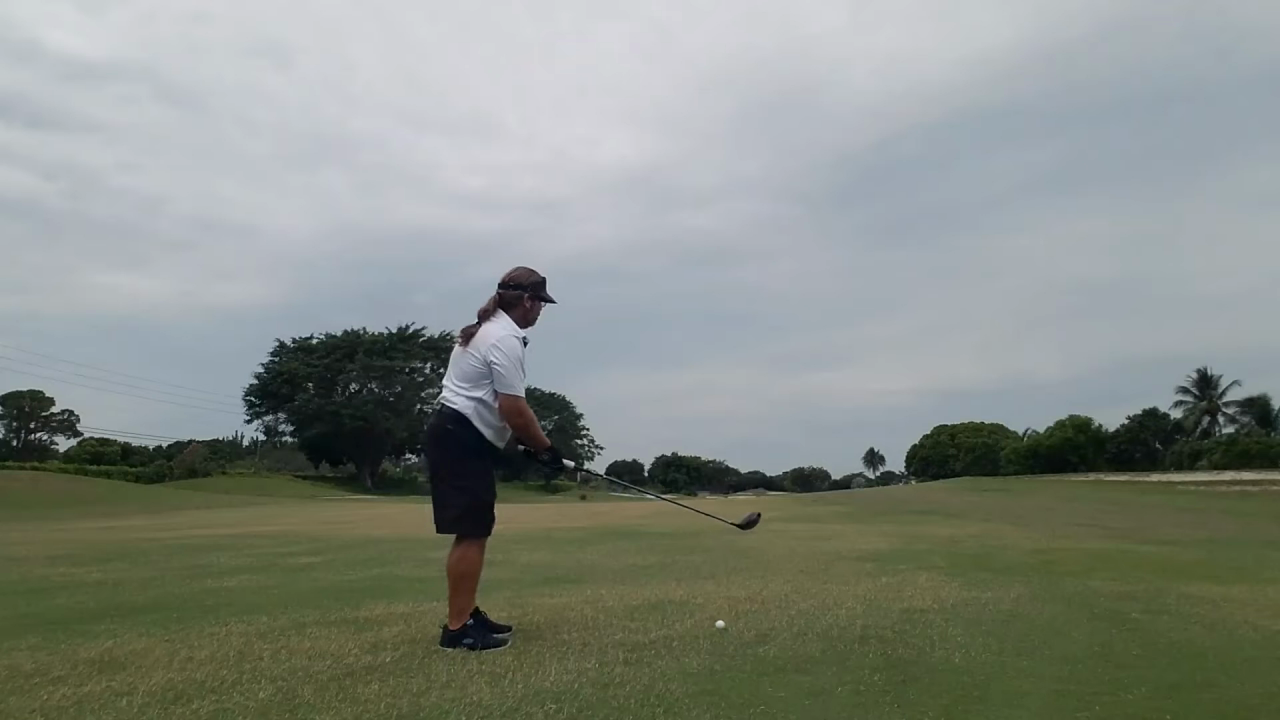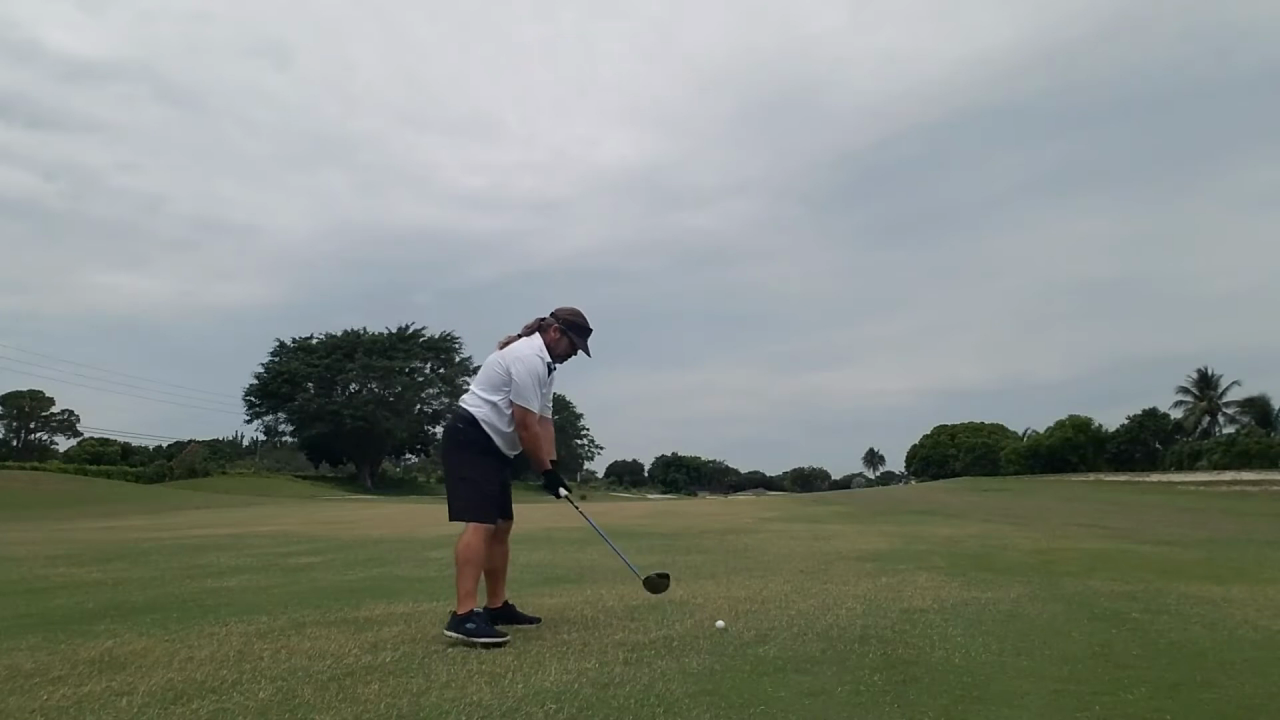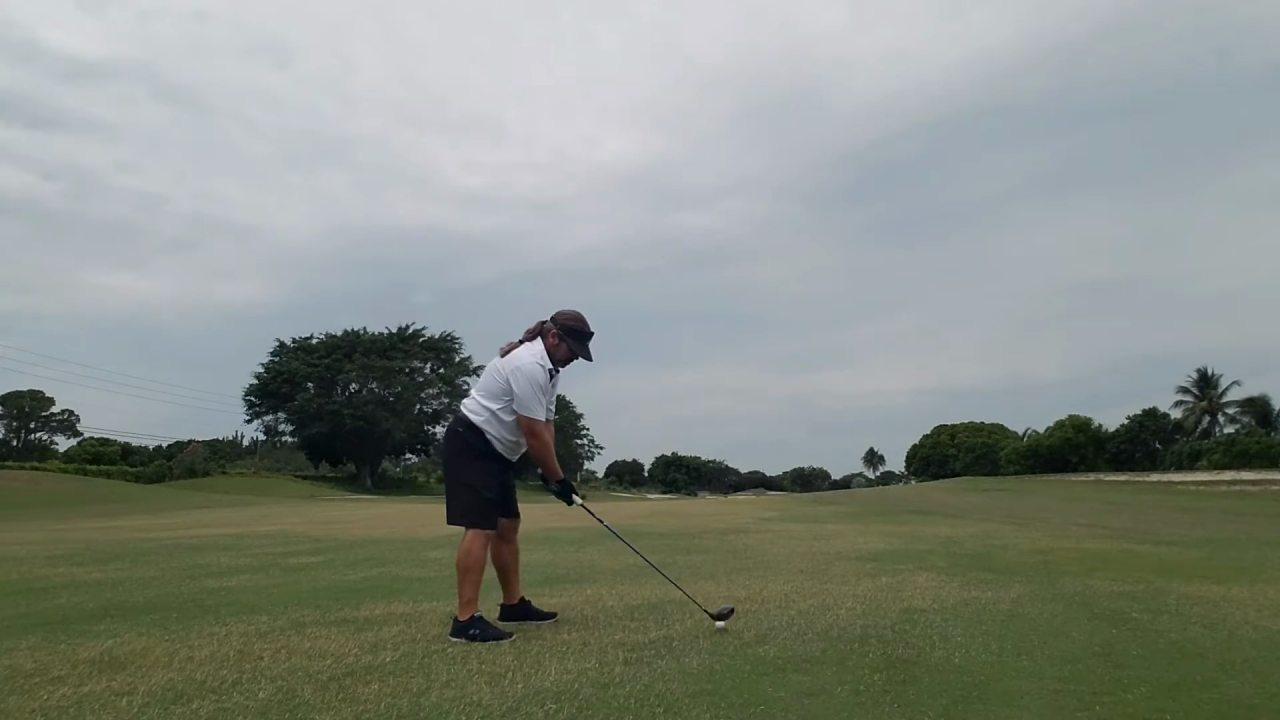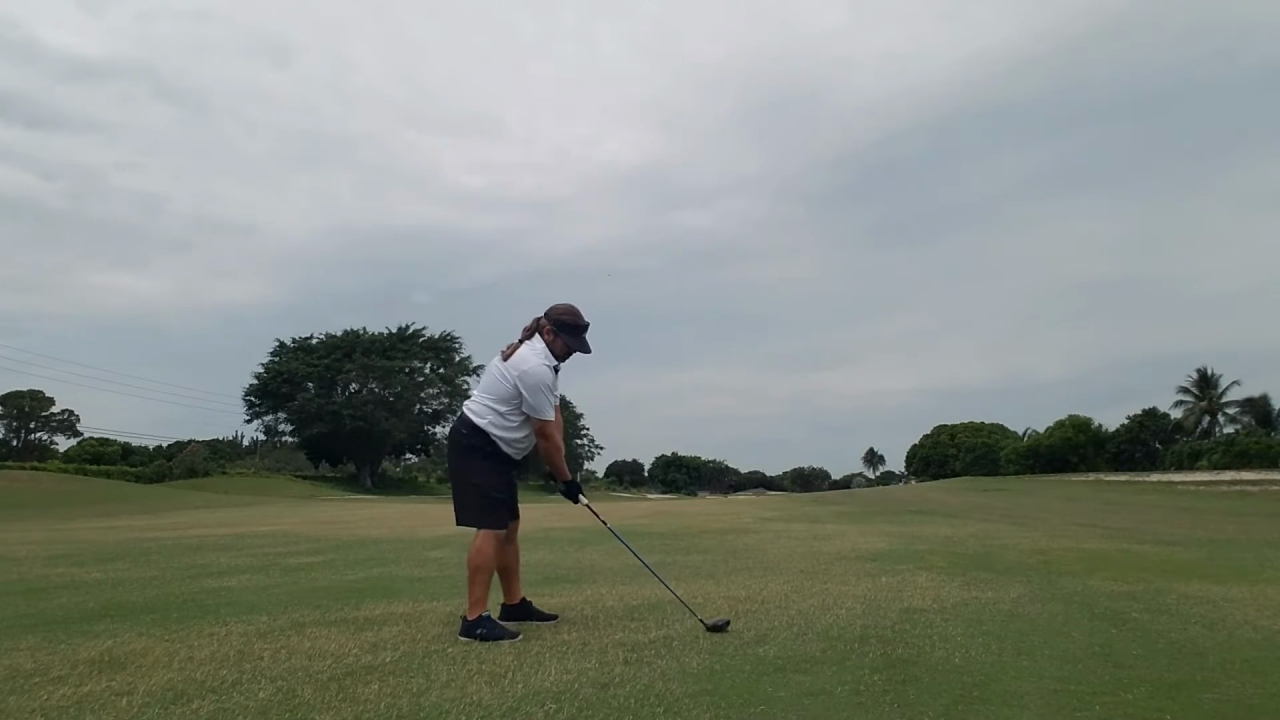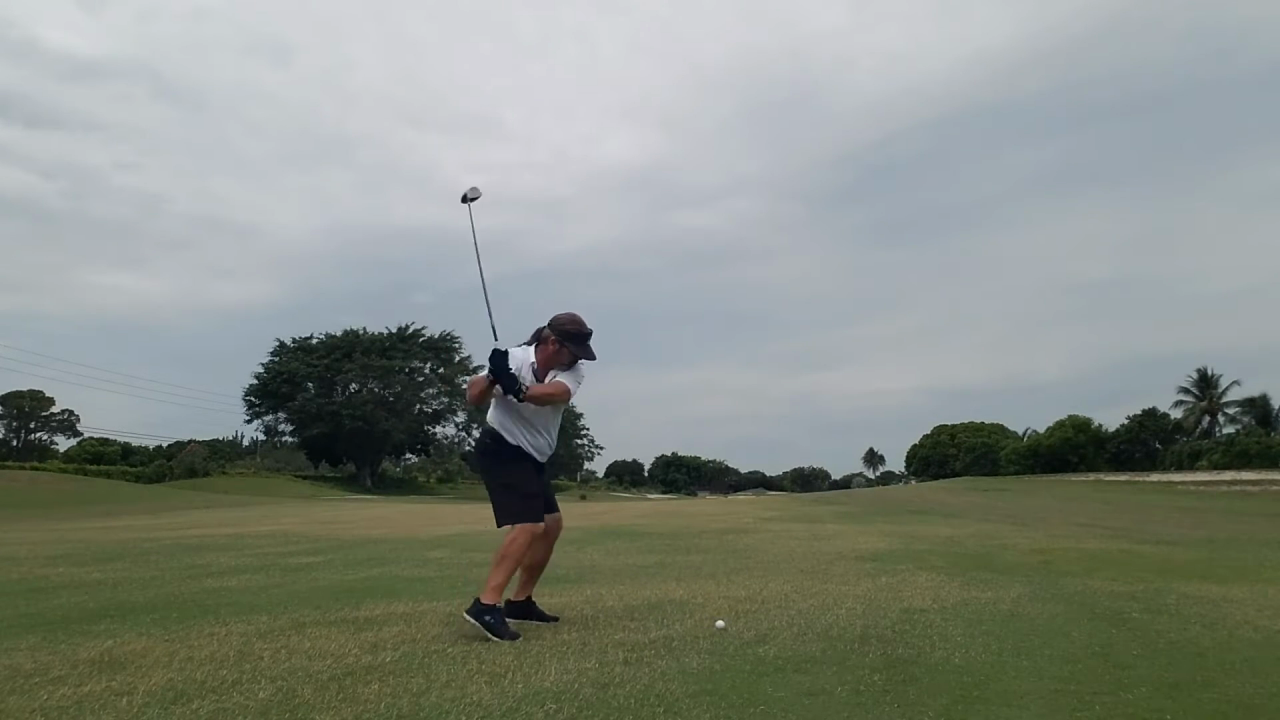
dt=1s
person 1, frame 1
left shoulder: (490, 329)
right shoulder: (506, 339)
right elbow: (514, 410)
left wrist: (531, 442)
right wrist: (545, 448)
left hip: (460, 438)
right hip: (462, 441)
left knee: (477, 531)
right knee: (471, 533)
left ankle: (468, 613)
right ankle: (457, 628)
person 1, frame 2
left shoulder: (543, 363)
right shoulder: (528, 357)
left elbow: (543, 422)
right elbow: (526, 426)
left wrist: (552, 467)
right wrist: (545, 471)
left hip: (491, 447)
right hip: (469, 441)
left knee: (500, 526)
right knee: (480, 524)
left ankle: (496, 606)
right ankle: (464, 615)
person 1, frame 3
left shoulder: (548, 367)
right shoulder: (529, 365)
left elbow: (545, 425)
right elbow: (534, 435)
left wrist: (547, 471)
right wrist: (558, 479)
left hip: (494, 450)
right hip: (470, 445)
left knee: (507, 526)
right knee: (480, 529)
left ankle: (513, 604)
right ankle: (466, 620)
person 1, frame 4
left shoulder: (546, 359)
right shoulder: (534, 367)
left elbow: (554, 415)
right elbow: (543, 433)
left wrist: (560, 466)
right wrist: (565, 477)
left hip: (496, 450)
right hip: (476, 447)
left knee: (508, 528)
right knee: (491, 529)
left ankle: (514, 604)
right ankle: (475, 619)
person 1, frame 5
left shoulder: (574, 371)
right shoulder: (515, 362)
left elbow: (553, 396)
right elbow: (473, 396)
left wrist: (517, 389)
right wrist: (492, 377)
left hip: (527, 457)
right hip: (503, 452)
left knee: (551, 524)
right knee: (529, 525)
left ankle: (519, 600)
right ankle: (486, 605)
